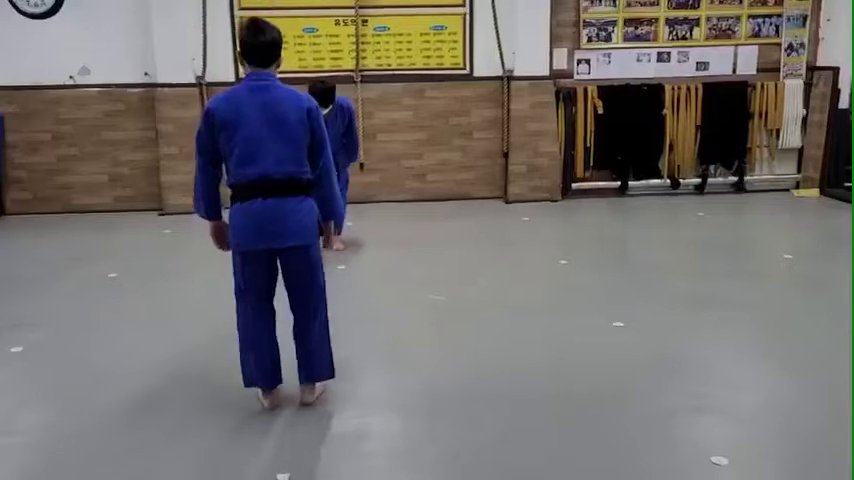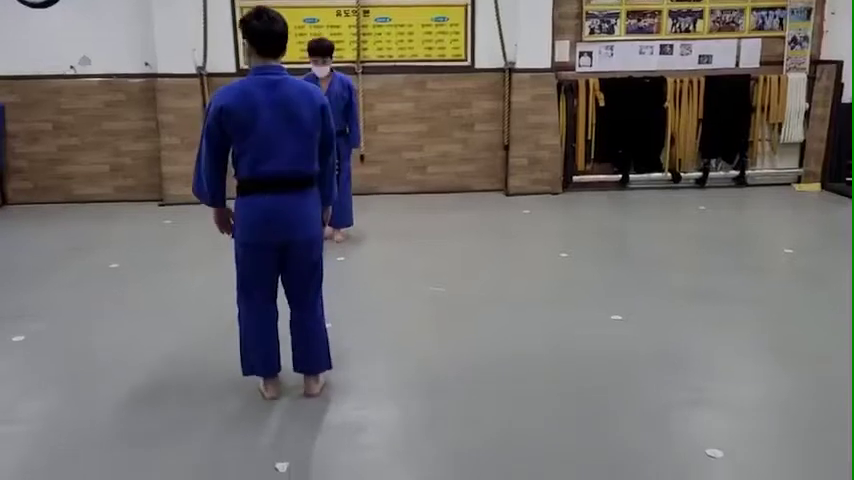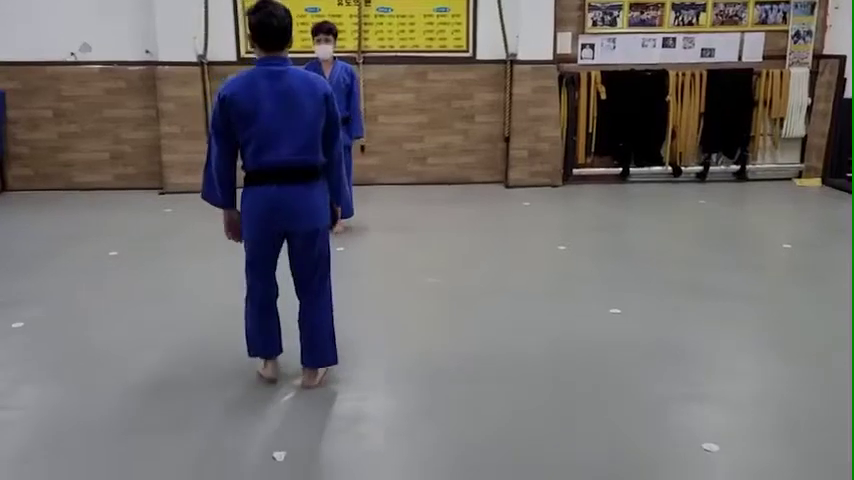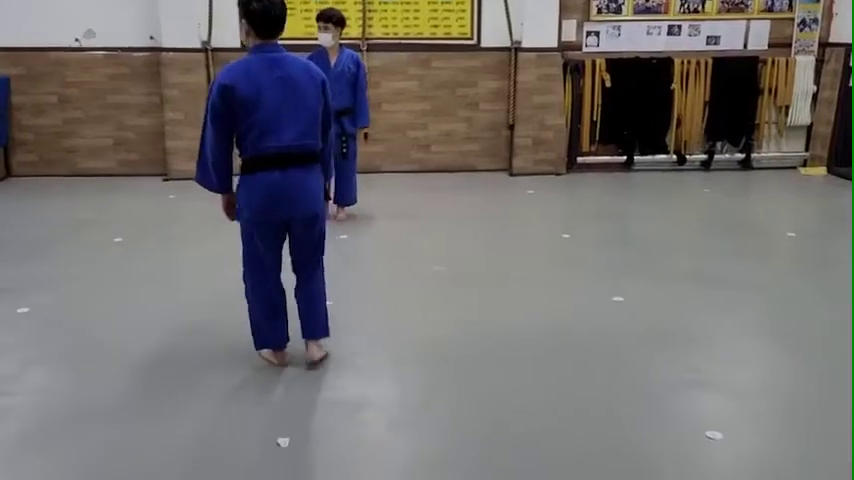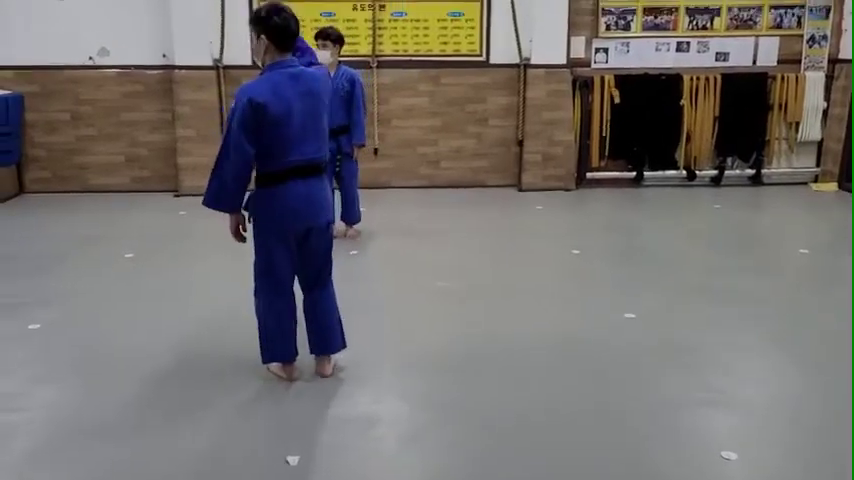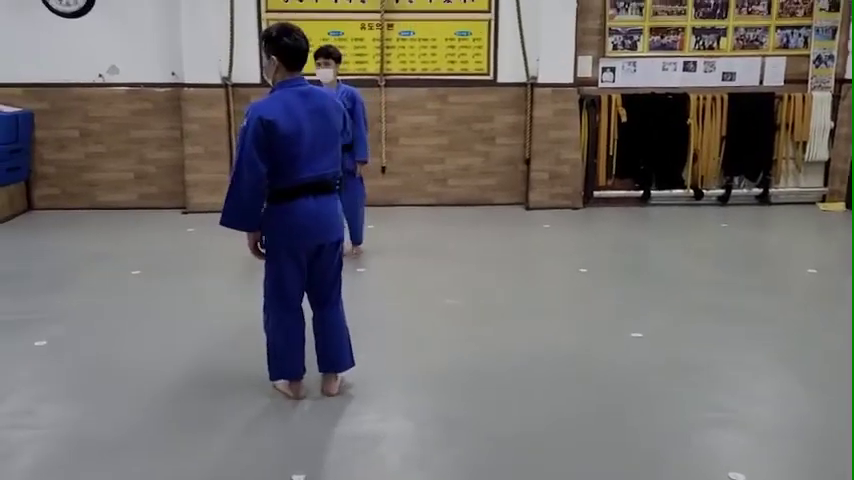
dt=0.4s
person 1, frame 1
left shoulder: (218, 107)
right shoulder: (303, 103)
left elbow: (208, 168)
right elbow: (322, 165)
left wrist: (214, 218)
right wrist: (328, 216)
left hip: (248, 216)
right hip: (297, 211)
left knee: (254, 305)
right knee: (308, 301)
left ankle: (267, 388)
right ankle: (311, 382)
person 1, frame 2
left shoulder: (226, 99)
right shoulder: (313, 96)
left elbow: (212, 159)
right elbow: (327, 157)
left wrist: (217, 204)
right wrist: (325, 203)
left hip: (254, 209)
right hip: (302, 206)
left knee: (256, 297)
right knee: (306, 295)
left ankle: (269, 377)
right ankle: (312, 375)
person 1, frame 3
left shoulder: (232, 91)
right shoulder: (318, 87)
left elbow: (221, 154)
right elbow: (333, 150)
left wrist: (227, 207)
right wrist: (336, 200)
left hip: (260, 198)
right hip: (309, 196)
left knee: (260, 283)
right knee: (313, 284)
left ankle: (267, 358)
right ankle: (314, 365)
person 1, frame 4
left shoulder: (230, 78)
right shoulder: (312, 72)
left elbow: (217, 140)
right elbow: (326, 133)
left wrist: (224, 189)
right wrist: (323, 176)
left hip: (259, 185)
right hip: (306, 181)
left knee: (262, 269)
right knee: (309, 265)
left ankle: (274, 346)
right ankle: (314, 341)
person 1, frame 5
left shoulder: (252, 94)
right shoulder: (318, 80)
left elbow: (237, 157)
left wrist: (233, 209)
left hip: (276, 200)
right hip: (317, 193)
left knee: (274, 283)
right knee: (318, 278)
left ankle: (284, 361)
right ankle: (325, 356)
person 1, frame 6
left shoulder: (263, 112)
right shoulder: (332, 102)
left elbow: (251, 175)
left wrist: (251, 226)
left hip: (287, 216)
right hip: (328, 210)
left knee: (283, 300)
right knee: (328, 296)
left ankle: (291, 379)
right ankle: (332, 374)
person 2, frame 1
left shoulder: (345, 107)
left elbow: (351, 135)
left wrist: (350, 157)
left hip: (337, 156)
left knee: (337, 194)
left ankle: (335, 234)
person 2, frame 2
left shoulder: (345, 83)
right shoulder: (305, 84)
left elbow: (352, 116)
left wrist: (353, 143)
left hip: (338, 142)
left knee: (340, 184)
left ankle: (338, 226)
person 2, frame 3
left shoulder: (347, 71)
right shoulder: (307, 72)
left elbow: (354, 105)
left wrist: (355, 133)
left hip: (340, 133)
left ankle: (339, 217)
person 2, frame 4
left shoulder: (353, 59)
right shoulder: (313, 60)
left elbow: (360, 94)
left wrist: (361, 123)
left hip: (344, 122)
left knee: (345, 165)
left ankle: (341, 205)
person 2, frame 5
left shoulder: (351, 77)
left elbow: (358, 112)
left wrist: (357, 142)
left hip: (343, 140)
left knee: (348, 185)
left ankle: (350, 223)
person 2, frame 6
left shoulder: (351, 95)
left elbow: (360, 129)
left wrist: (360, 160)
left hip: (346, 159)
left knee: (353, 204)
left ankle: (356, 243)
